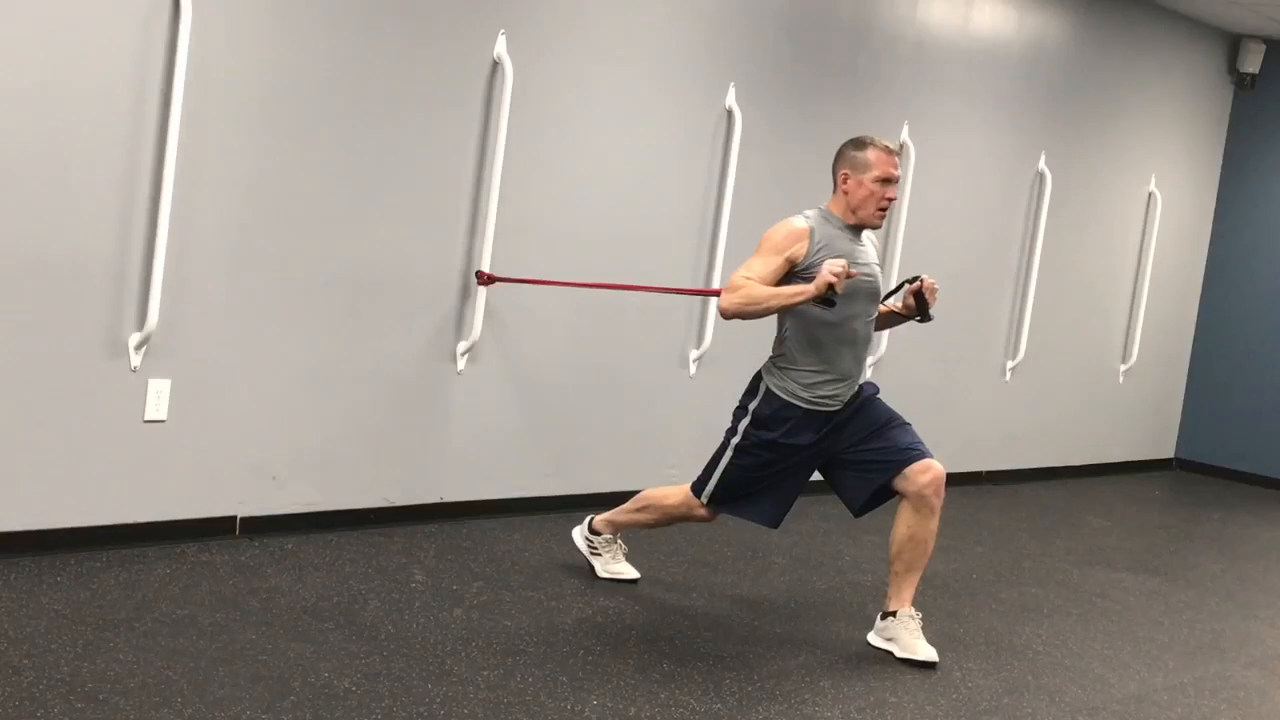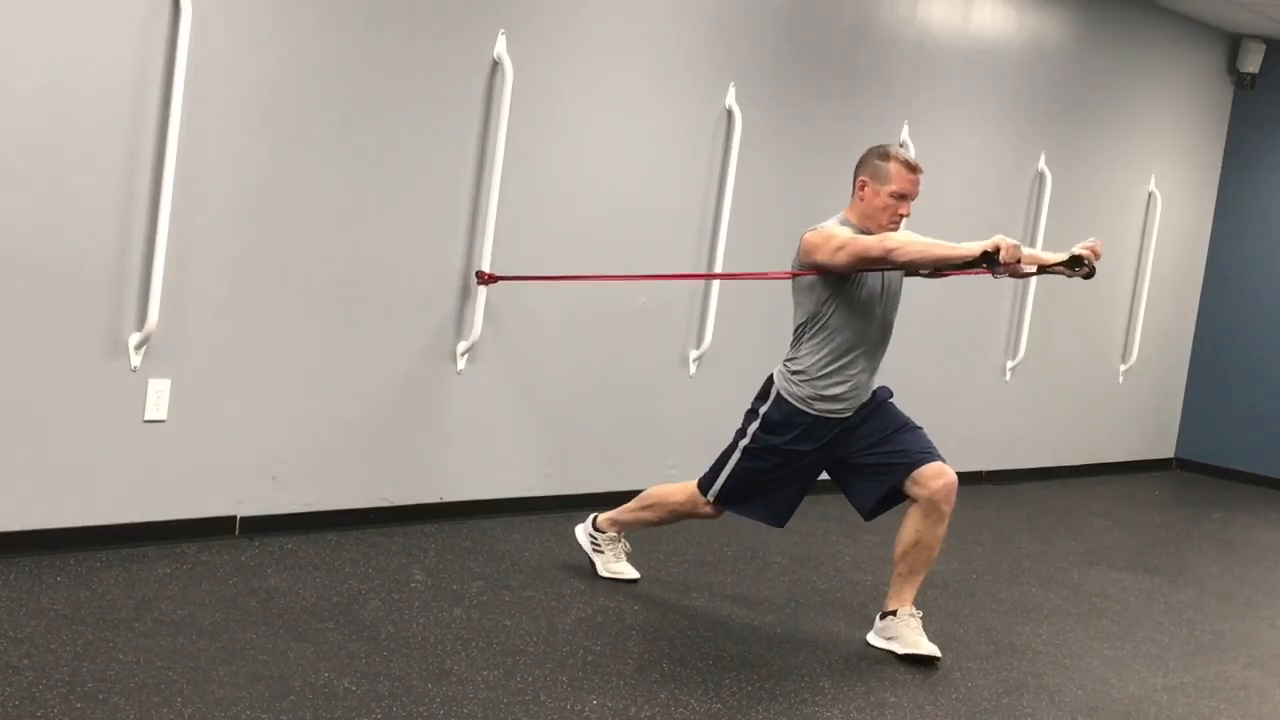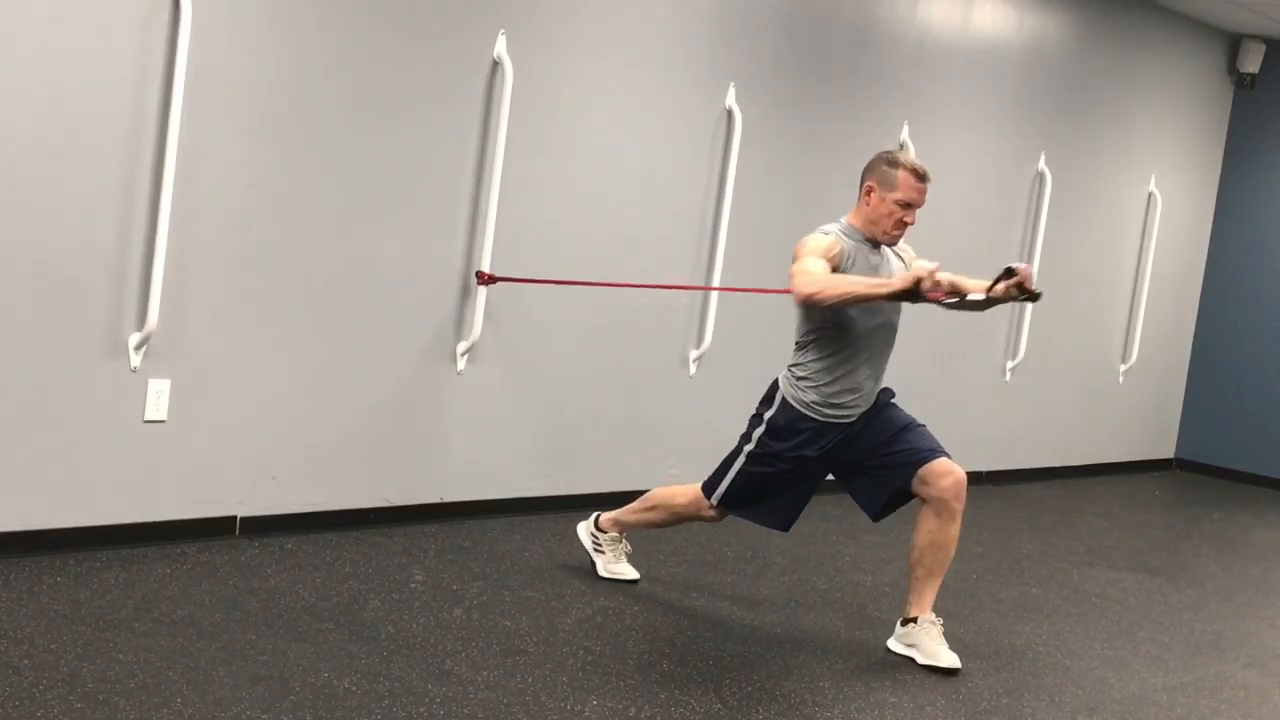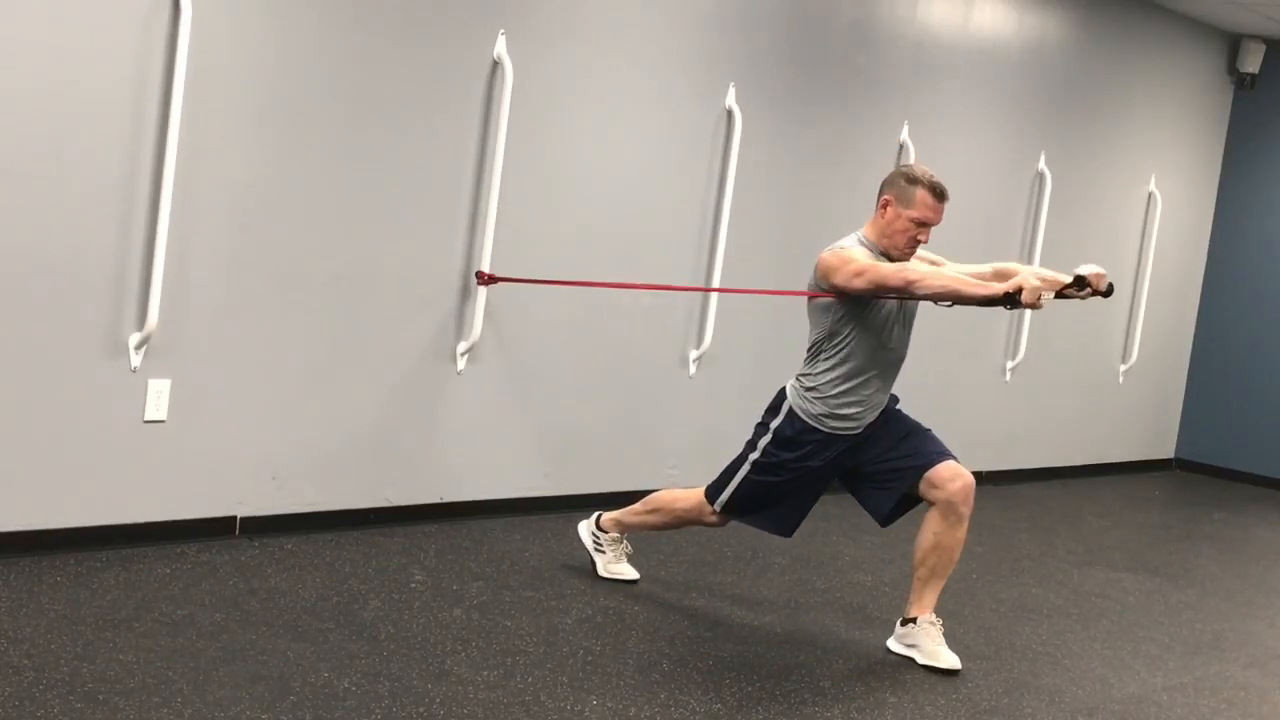
dt=1s
person 1, frame 1
left shoulder: (865, 241)
right shoulder: (798, 233)
right elbow: (732, 301)
left wrist: (903, 310)
right wrist: (811, 290)
left hip: (850, 404)
right hip: (784, 407)
left knee: (927, 481)
right knee: (702, 504)
left ankle: (897, 619)
right ankle: (599, 530)
person 1, frame 2
left shoulder: (896, 240)
right shoulder: (823, 240)
left elbow: (961, 256)
right elbow: (885, 251)
left wrist: (1054, 259)
right wrist: (981, 249)
left hip: (859, 410)
right hip: (795, 410)
left knee: (938, 486)
right knee: (707, 501)
left ankle: (895, 618)
right ankle: (604, 527)
person 1, frame 3
left shoulder: (894, 252)
right shoulder: (822, 244)
left elbow: (953, 286)
right elbow: (809, 289)
left wrist: (1001, 288)
right wrist: (893, 286)
left hip: (867, 412)
right hip: (802, 415)
left knee: (947, 484)
right knee: (710, 505)
left ankle: (916, 625)
right ankle: (606, 527)
person 1, frame 4
left shoulder: (912, 258)
right shoulder: (842, 259)
left elbow: (987, 274)
right elbow: (910, 281)
left wrist: (1068, 280)
right wrist: (1005, 289)
left hip: (873, 421)
right hip: (807, 423)
left knee: (956, 488)
right knee: (715, 509)
left ankle: (916, 625)
right ankle: (607, 527)
